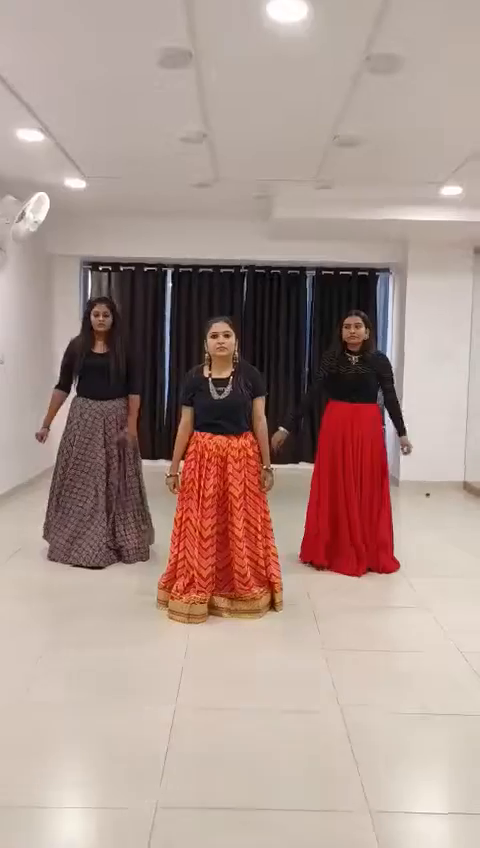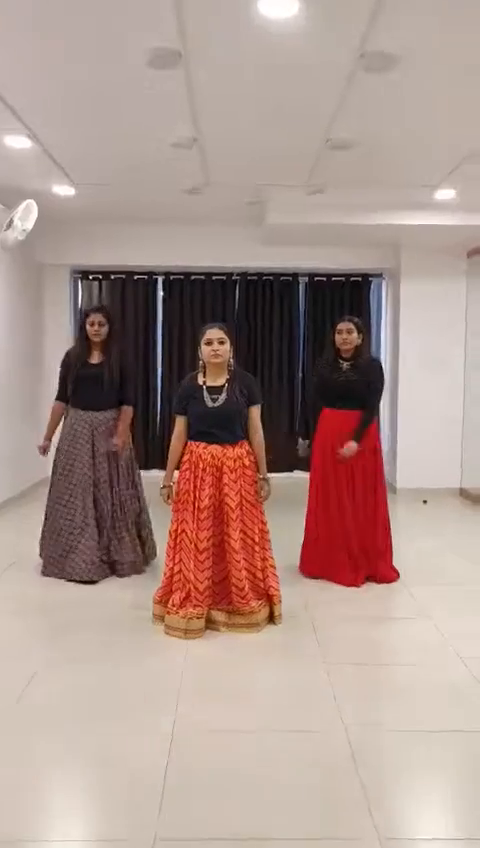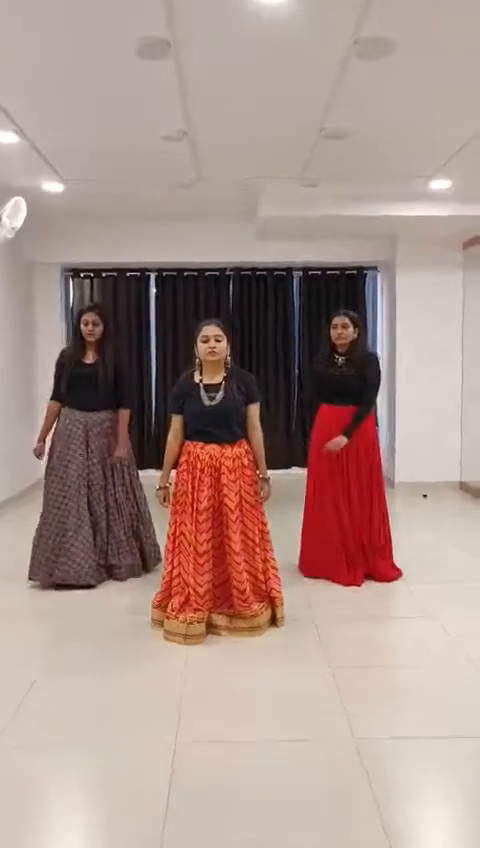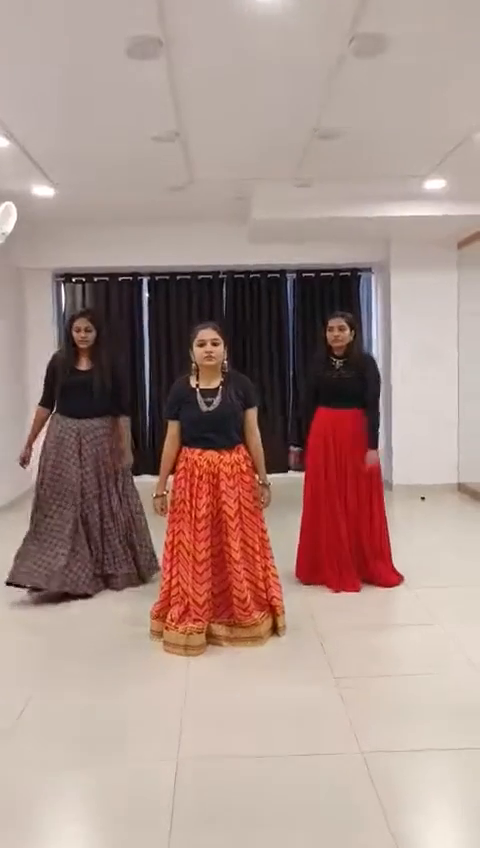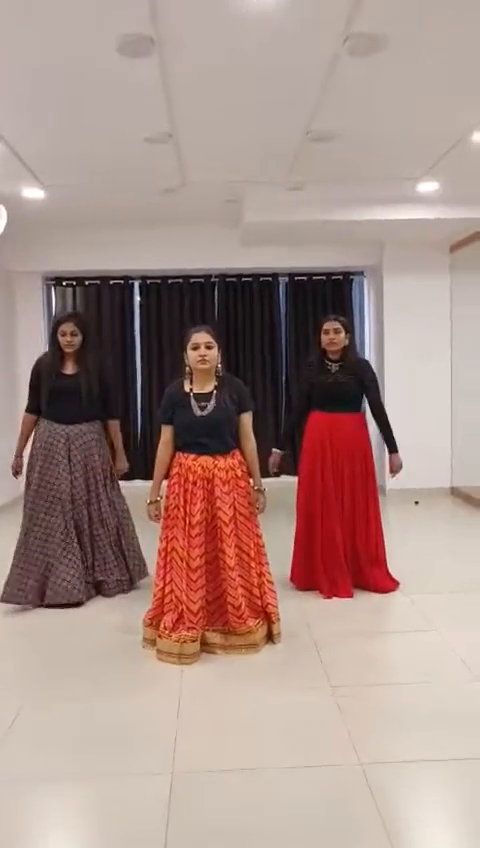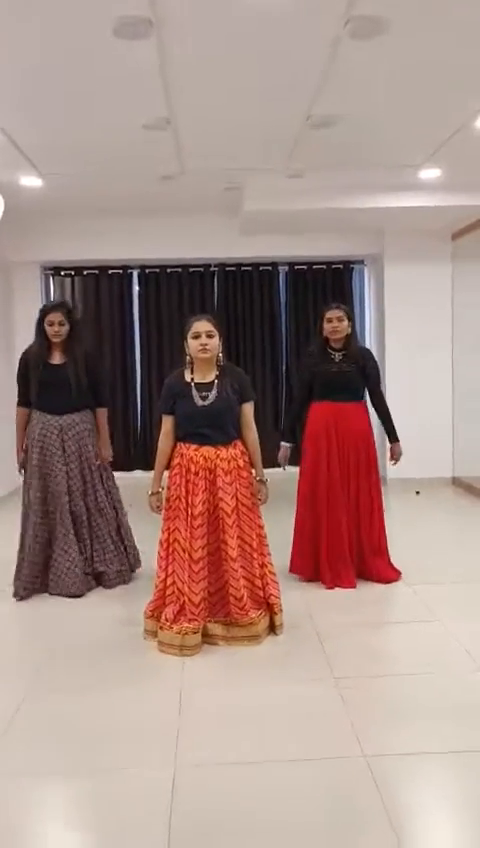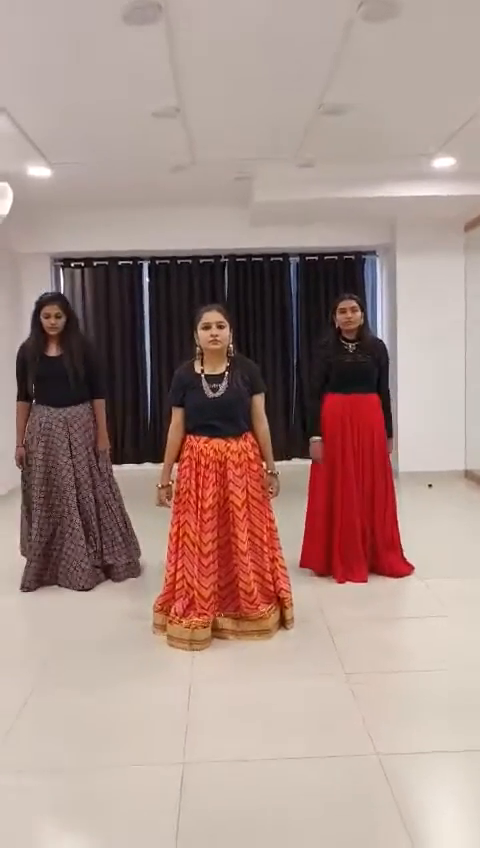
dt=0.2s
person 1, frame 1
left shoulder: (250, 375)
right shoulder: (195, 378)
left elbow: (259, 421)
right elbow: (185, 425)
left wrist: (266, 465)
right wrist: (173, 468)
left hip: (241, 458)
right hip: (203, 458)
left knee: (241, 525)
right knee: (202, 526)
left ankle: (242, 589)
right ankle: (196, 589)
person 1, frame 2
left shoulder: (245, 383)
right shoulder: (188, 386)
left elbow: (255, 430)
right elbow: (179, 434)
left wrist: (263, 474)
right wrist: (167, 478)
left hip: (237, 468)
right hip: (198, 468)
left knee: (239, 536)
right knee: (197, 538)
left ankle: (240, 602)
right ankle: (193, 603)
person 1, frame 3
left shoulder: (243, 380)
right shoulder: (184, 384)
left elbow: (254, 429)
right elbow: (175, 434)
left wrist: (263, 474)
right wrist: (163, 479)
left hip: (236, 467)
right hip: (196, 468)
left knee: (238, 538)
right knee: (195, 539)
left ankle: (241, 605)
right ankle: (192, 608)
person 1, frame 4
left shoulder: (240, 385)
right shoulder: (181, 389)
left elbow: (252, 434)
right elbow: (172, 440)
left wrist: (263, 480)
right wrist: (160, 487)
left hip: (235, 474)
right hip: (193, 476)
left knee: (237, 546)
right knee: (194, 548)
left ankle: (241, 614)
right ankle: (192, 618)
person 1, frame 5
left shoulder: (235, 389)
right shoulder: (174, 393)
left elbow: (247, 438)
right elbow: (166, 445)
left wrist: (257, 485)
right wrist: (154, 494)
left hip: (229, 480)
right hip: (187, 481)
left knee: (232, 552)
right knee: (188, 554)
left ankle: (236, 621)
right ankle: (186, 625)
person 1, frame 6
left shoulder: (236, 378)
right shoulder: (175, 384)
left elbow: (249, 428)
right elbow: (167, 436)
left wrist: (259, 475)
right wrist: (156, 485)
left hip: (231, 470)
right hip: (188, 472)
left knee: (234, 543)
right knee: (189, 545)
left ankle: (238, 612)
right ankle: (188, 616)
person 1, frame 7
left shoulder: (247, 370)
right shoulder: (185, 375)
left elbow: (260, 421)
right elbow: (176, 428)
left wrist: (271, 468)
right wrist: (164, 477)
left hip: (242, 463)
right hip: (198, 465)
left knee: (245, 537)
right knee: (199, 540)
left ankle: (248, 607)
right ankle: (197, 611)
person 2, frame 1
left shoulder: (123, 348)
right shoulder: (76, 347)
left elbow: (134, 389)
right elbow: (63, 386)
left wrist: (132, 422)
right wrist: (46, 423)
left hip: (116, 418)
right hip: (84, 417)
left knee: (116, 482)
right knee: (81, 481)
left ankle: (121, 540)
right ankle: (76, 542)
person 2, frame 2
left shoulder: (119, 359)
right shoulder: (73, 357)
left elbow: (128, 401)
right elbow: (62, 398)
left wrist: (121, 433)
right wrist: (48, 435)
left hip: (109, 428)
right hip: (77, 429)
left knee: (112, 494)
right knee: (73, 494)
left ankle: (116, 554)
right ankle: (71, 557)
person 2, frame 3
left shoulder: (114, 358)
right shoulder: (67, 356)
left elbow: (124, 403)
right elbow: (57, 398)
left wrist: (122, 442)
right wrist: (42, 436)
left hip: (105, 429)
right hip: (71, 430)
left knee: (109, 496)
right knee: (67, 498)
left ankle: (114, 558)
right ankle: (66, 563)
person 2, frame 4
left shoulder: (108, 365)
right shoulder: (59, 362)
left elbow: (121, 410)
right elbow: (46, 404)
left wrist: (125, 449)
right wrist: (29, 444)
left hip: (99, 438)
right hip: (63, 438)
left knee: (103, 505)
right knee: (59, 507)
left ankle: (111, 567)
right ankle: (54, 572)
person 2, frame 5
left shoulder: (95, 368)
right shoulder: (43, 367)
left elbow: (110, 412)
right elbow: (32, 410)
left wrist: (120, 453)
left hip: (88, 444)
right hip: (50, 444)
left knee: (92, 511)
right knee: (47, 516)
left ankle: (101, 575)
right ankle: (44, 582)
person 2, frame 6
left shoulder: (83, 357)
right shoulder: (30, 357)
left elbow: (99, 401)
right elbow: (24, 403)
left wrist: (105, 442)
right wrist: (20, 446)
left hip: (80, 433)
right hip: (43, 436)
left knee: (87, 502)
right knee: (46, 505)
left ankle: (97, 566)
right ankle: (45, 572)
person 2, frame 7
left shoulder: (81, 347)
right shoulder: (28, 351)
left elbow: (98, 392)
right elbow: (23, 397)
left wrist: (102, 434)
right wrist: (20, 441)
left hip: (81, 425)
right hip: (44, 429)
left knee: (90, 495)
right knee: (48, 499)
left ankle: (99, 560)
right ankle: (49, 564)
person 3, frame 1
left shoulder: (378, 360)
right shoulder: (331, 359)
left elbow: (390, 397)
right elbow: (312, 394)
left wrist: (402, 432)
right wrist: (286, 427)
left hip: (367, 428)
right hip: (335, 426)
left knee: (367, 491)
right knee: (332, 490)
left ankle: (369, 553)
right ankle: (330, 550)
person 3, frame 2
left shoulder: (372, 365)
right shoulder: (325, 365)
left elbow: (372, 407)
right elbow: (316, 404)
left wrist: (355, 440)
left hip: (363, 435)
right hip: (329, 434)
left knee: (365, 500)
right knee: (330, 499)
left ankle: (370, 562)
right ankle: (332, 561)
person 3, frame 3
left shoulder: (368, 360)
right shoulder: (321, 361)
left elbow: (368, 403)
right elbow: (315, 401)
left wrist: (345, 435)
right wrist: (317, 435)
left hip: (359, 432)
right hip: (325, 431)
left knee: (362, 498)
right knee: (327, 498)
left ankle: (370, 561)
right ankle: (330, 561)
person 3, frame 4
left shoulder: (365, 363)
right shoulder: (319, 364)
left elbow: (373, 406)
right elbow: (309, 405)
left wrist: (372, 447)
left hip: (357, 435)
right hip: (323, 435)
left knee: (360, 503)
right knee: (325, 503)
left ankle: (370, 566)
right ankle: (327, 566)
person 3, frame 5
left shoulder: (360, 367)
right shoulder: (313, 368)
left elbow: (377, 407)
right elbow: (299, 409)
left wrist: (392, 449)
right wrist: (280, 448)
left hip: (352, 440)
right hip: (318, 440)
left knee: (355, 506)
right knee: (320, 507)
left ankle: (365, 572)
right ankle: (323, 572)
person 3, frame 6
left shoulder: (363, 356)
right shoulder: (314, 357)
left elbow: (377, 397)
right elbow: (300, 400)
left wrist: (394, 438)
right wrist: (286, 440)
left hip: (355, 430)
right hip: (321, 431)
left knee: (359, 497)
right knee: (323, 497)
left ankle: (368, 562)
right ankle: (326, 563)
person 3, frame 7
left shoulder: (376, 347)
right shoulder: (326, 348)
left elbow: (383, 391)
right elbow: (315, 394)
left wrist: (389, 433)
right wrist: (315, 435)
left hip: (370, 422)
right hip: (334, 422)
left knee: (372, 490)
right knee: (336, 491)
left ankle: (380, 556)
right ankle: (338, 557)
